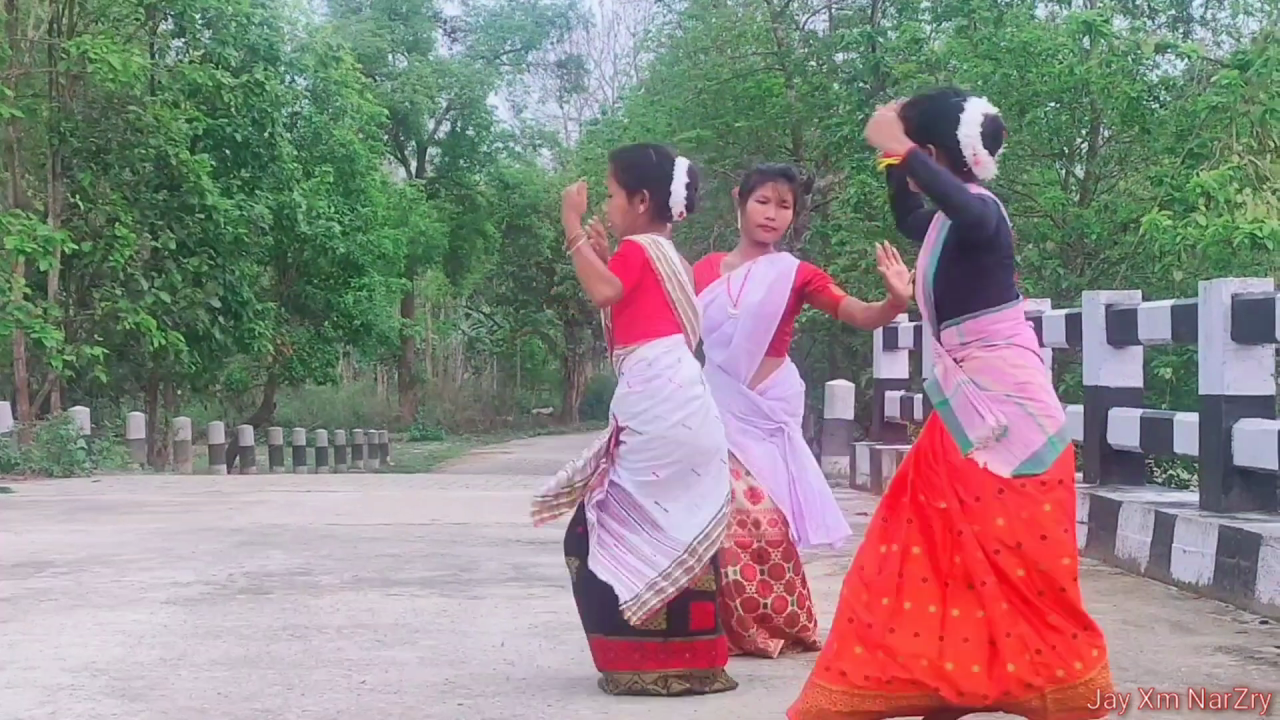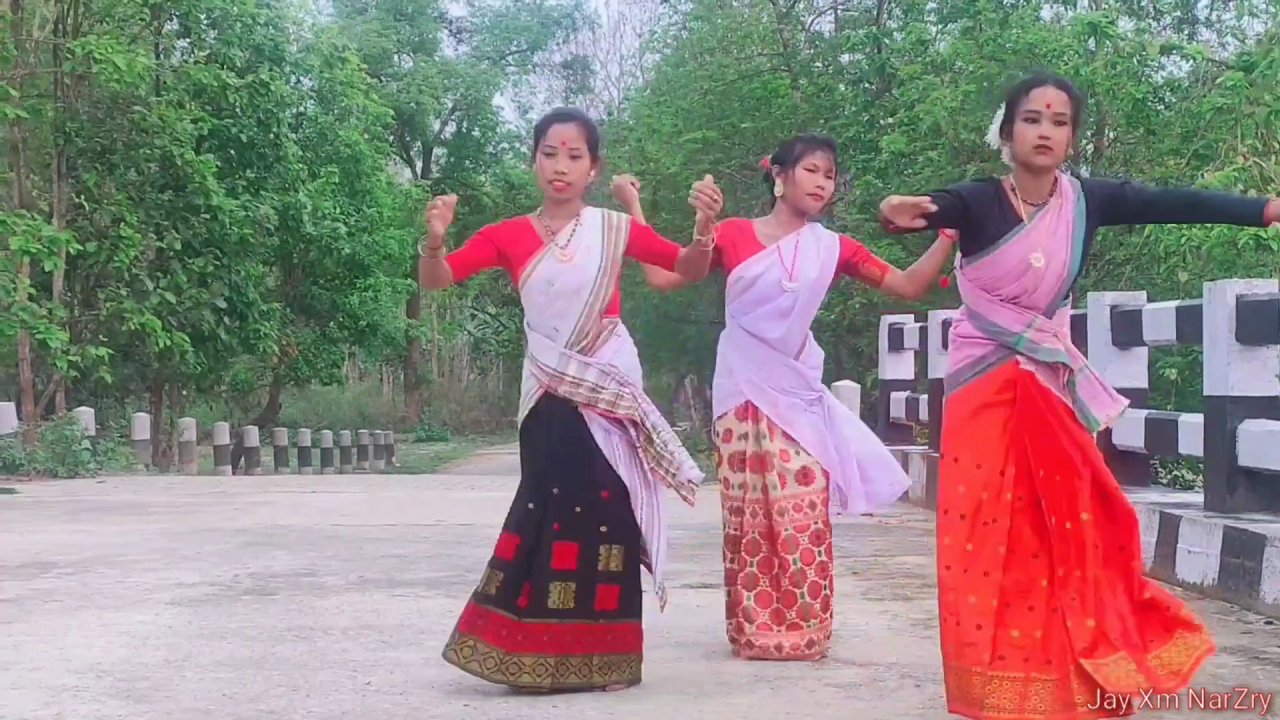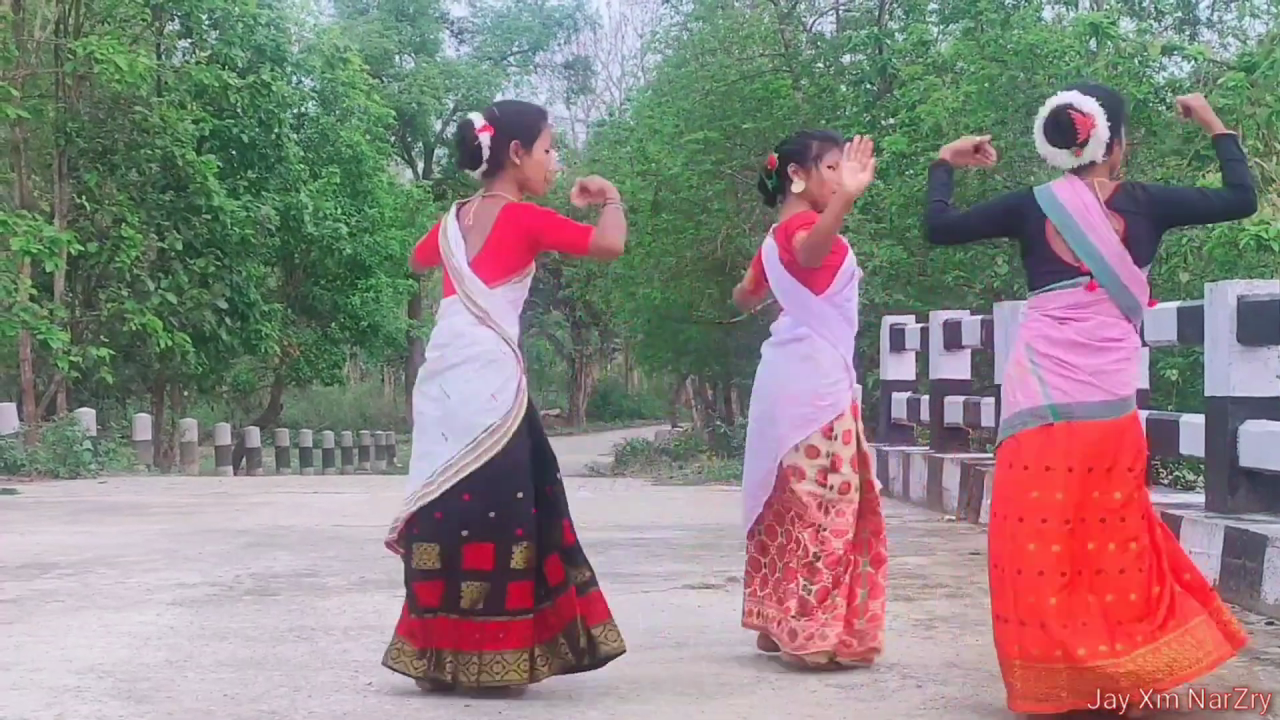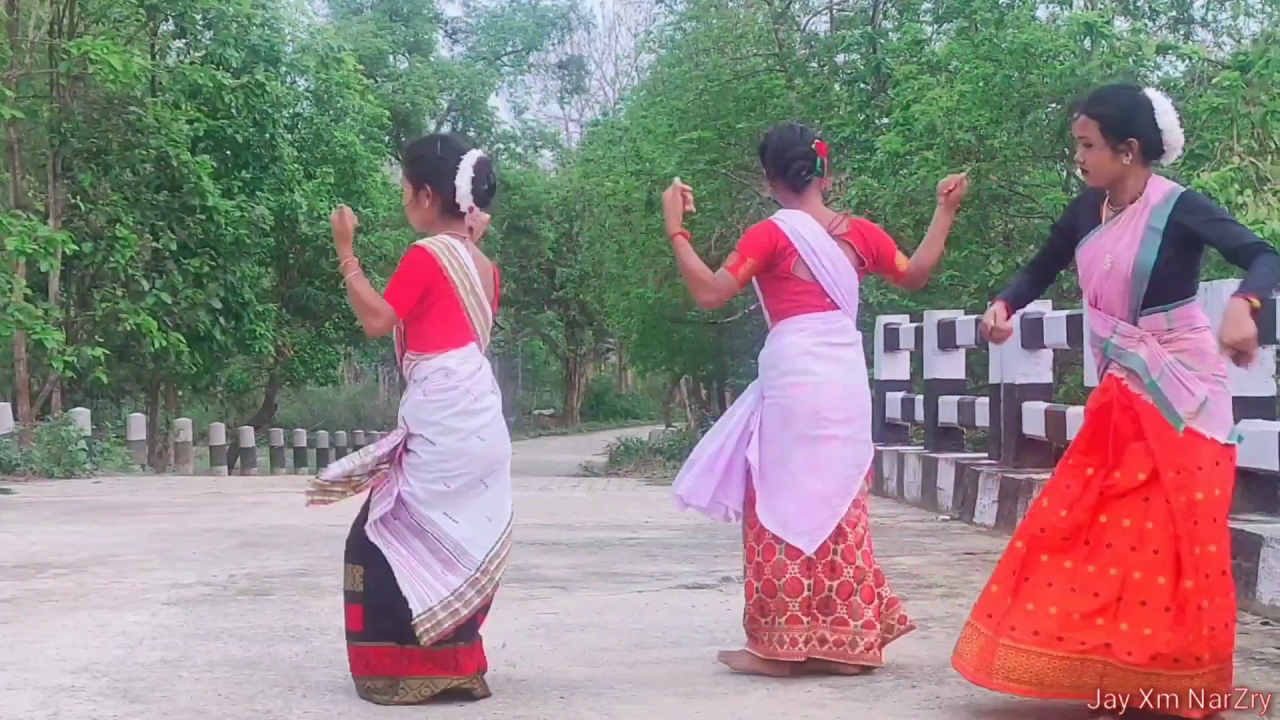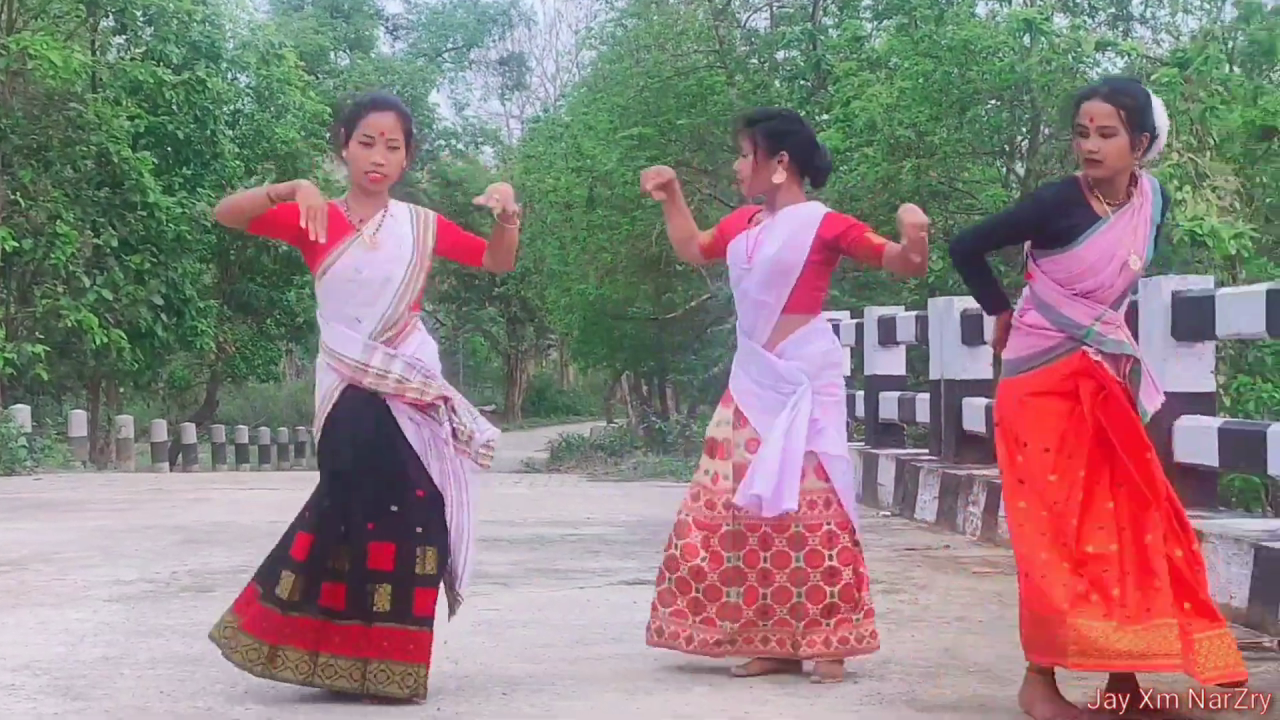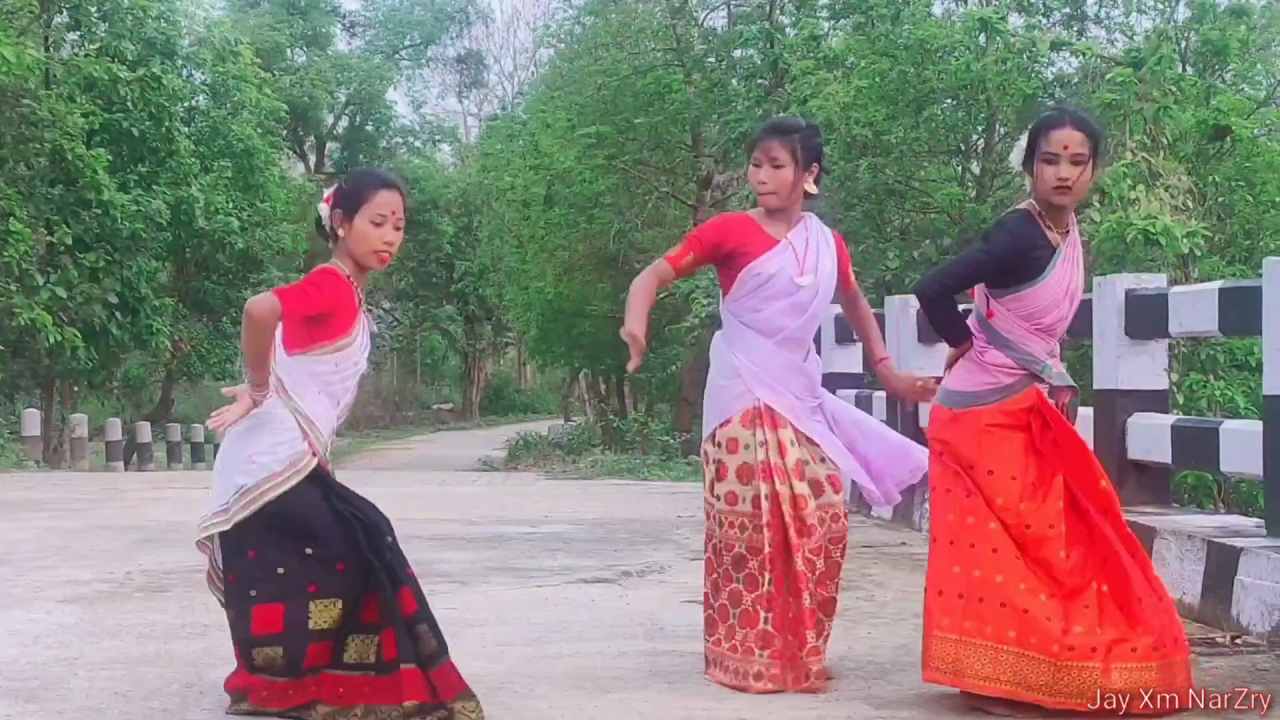
dt=0.4s
person 1, frame 1
left shoulder: (977, 215)
right shoulder: (944, 218)
left elbow: (963, 209)
right elbow: (909, 217)
left wrist: (901, 149)
right wrist: (895, 162)
left hip: (1008, 416)
right hip: (970, 414)
left knee: (1025, 570)
right knee: (927, 551)
person 1, frame 2
left shoulder: (1088, 198)
right shoulder: (977, 200)
left elbow: (1176, 202)
right elbow: (921, 210)
right wrist: (896, 209)
left hip: (1052, 387)
right hip: (983, 388)
left knee: (1074, 527)
right knee: (989, 541)
person 1, frame 3
left shoulder: (1030, 203)
right shoulder: (1144, 203)
left elbow: (938, 229)
right elbow: (1241, 200)
left wrist: (943, 164)
right wrist: (1216, 128)
left hip: (1036, 400)
right hip: (1106, 403)
left knee: (1040, 545)
right knee: (1108, 538)
person 1, frame 4
left shoulder: (1182, 208)
right shoulder: (1085, 210)
right elbow: (1041, 270)
right wrist: (1004, 305)
left hip: (1181, 396)
right hip: (1120, 393)
left knee: (1178, 542)
right knee: (1087, 529)
person 1, frame 5
left shoulder: (1153, 198)
right shoulder: (1057, 201)
right elbow: (965, 246)
right wrist: (1000, 315)
left hip: (1112, 374)
right hip: (1046, 375)
left knee: (1129, 514)
right knee: (1062, 521)
left ankle: (1117, 662)
person 1, frame 6
left shoulder: (1068, 229)
right shoulder: (1019, 234)
right elbow: (931, 293)
right wrist: (965, 348)
left hip: (1035, 405)
right hip: (989, 408)
left knee: (1062, 535)
right knee: (1003, 543)
person 2, frame 1
left shoulder: (635, 250)
right shoulder: (665, 256)
left elbow: (603, 293)
right elbow: (628, 319)
left wrist: (573, 229)
right wrist: (597, 249)
left hip: (656, 410)
right hip: (686, 413)
left knee: (610, 535)
right knee: (672, 537)
left ankle: (651, 663)
right ankle: (692, 662)
person 2, frame 2
left shoulder: (618, 228)
right shoulder: (510, 236)
left elbow: (689, 268)
right elbow: (434, 278)
left wrist: (705, 221)
right wrist: (432, 235)
left hip: (610, 389)
right hip: (551, 391)
left knee: (609, 512)
right knee: (547, 514)
left ankle: (596, 653)
right ankle: (528, 649)
person 2, frame 3
left shoulder: (456, 216)
right shoulder: (521, 217)
left elbow: (418, 260)
right elbow: (610, 245)
right wrist: (610, 197)
left hip: (451, 375)
right hip: (488, 381)
left knee: (456, 511)
right knee: (501, 508)
left ankle: (437, 648)
right ankle: (497, 653)
person 2, frame 4
left shoulder: (425, 256)
right shoulder: (477, 261)
left elbow: (378, 322)
left wrist: (346, 253)
left hip: (442, 421)
right hip: (472, 419)
left knee: (388, 536)
right knee: (440, 539)
left ankle: (412, 669)
right ankle: (449, 664)
person 2, frame 5
left shoulder: (422, 223)
right shoulder: (318, 219)
left elbow: (499, 260)
right elbow: (226, 214)
left wrist: (508, 213)
right wrist: (289, 189)
left hip: (412, 390)
right hip: (350, 389)
left knee: (407, 514)
right knee: (352, 512)
left ankle: (388, 665)
person 2, frame 6
left shoulder: (346, 292)
right shoulder: (329, 283)
right elbow: (259, 307)
left wrist: (254, 393)
right wrist: (256, 390)
left hip: (295, 458)
right hip: (275, 461)
person 3, frame 1
left shoulder: (796, 274)
right shoulder: (705, 269)
left elbow: (861, 315)
left wrist: (897, 298)
left hip: (769, 415)
right hip: (720, 416)
left knee: (769, 526)
right knee: (727, 529)
left ankle: (787, 626)
right ankle: (741, 629)
person 3, frame 2
left shoulder: (835, 247)
right shoulder: (731, 233)
left elbow: (908, 285)
right elbow: (662, 278)
left wrist: (949, 234)
left hip: (798, 393)
right hip: (745, 392)
left knee: (804, 514)
right knee: (752, 515)
left ankle: (799, 631)
right ankle: (756, 630)
person 3, frame 3
left shoulder: (781, 238)
right shoulder: (803, 224)
left elbow: (743, 297)
right elbow: (812, 250)
right wrist: (848, 196)
left hip: (800, 387)
right hip: (816, 387)
left knee: (792, 509)
right knee: (830, 510)
left ankle: (784, 625)
right ankle: (814, 633)
person 3, frame 4
left shoulder: (771, 233)
right shoulder: (859, 233)
left elbow: (709, 295)
right elbow: (915, 275)
left wrist: (674, 228)
right wrist: (946, 210)
left hip: (794, 385)
right hip: (844, 386)
left knee: (783, 512)
right knee: (835, 512)
left ankle: (782, 646)
right ankle: (846, 642)
person 3, frame 5
left shoulder: (827, 223)
right shoulder: (741, 223)
left elbow: (905, 265)
right elbow: (692, 249)
left wrist: (915, 234)
right wrist: (672, 197)
left hip: (804, 383)
right hip: (751, 383)
left knee: (806, 508)
right knee: (722, 506)
left ankle: (823, 638)
right ankle: (770, 639)
person 3, frame 6
left shoulder: (828, 242)
right shoulder: (729, 230)
left elbow: (855, 305)
right elbow: (655, 274)
left wrist: (888, 372)
right wrist: (635, 319)
left hip: (800, 394)
right hip: (747, 395)
left knee: (821, 519)
right knee: (758, 526)
left ankle: (798, 654)
right ankle: (754, 658)
